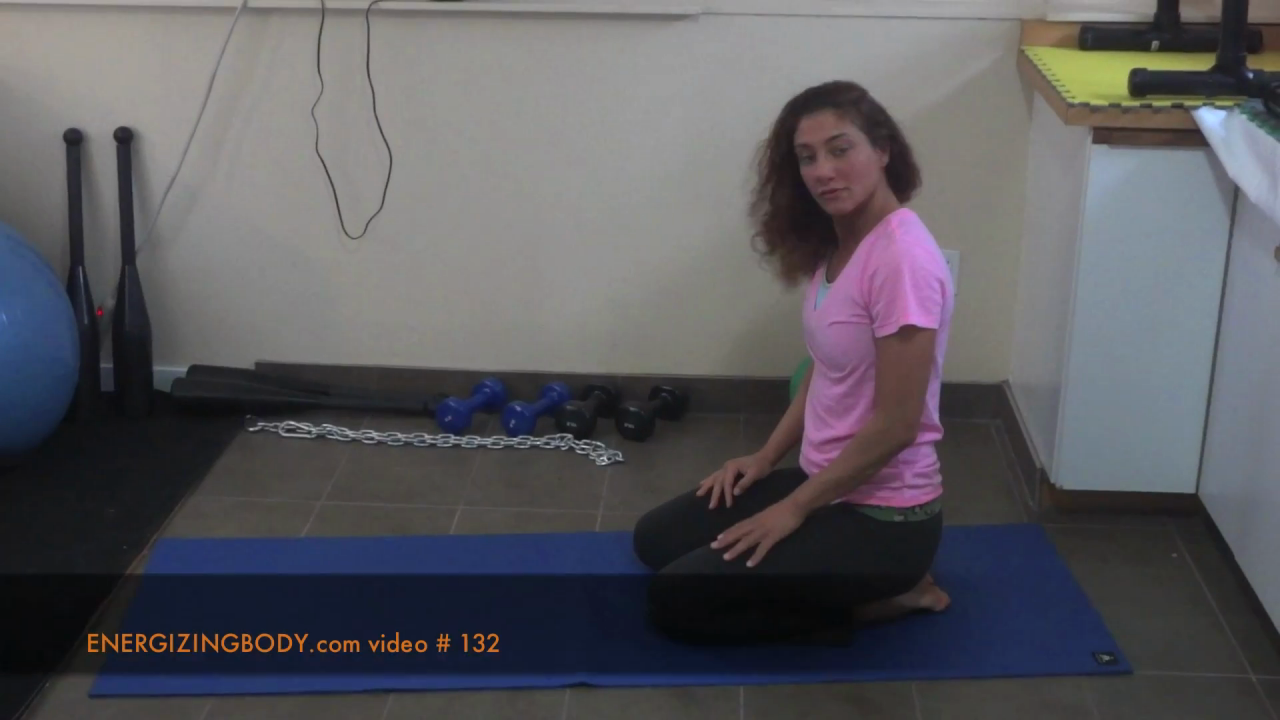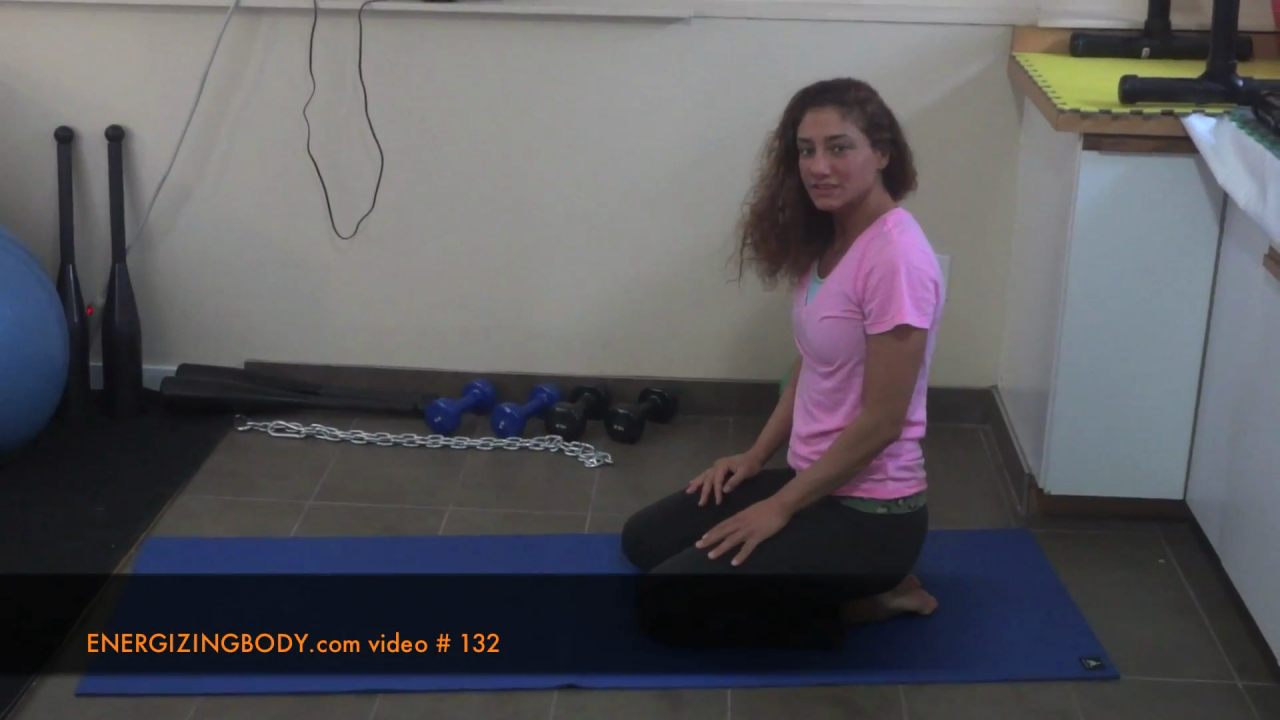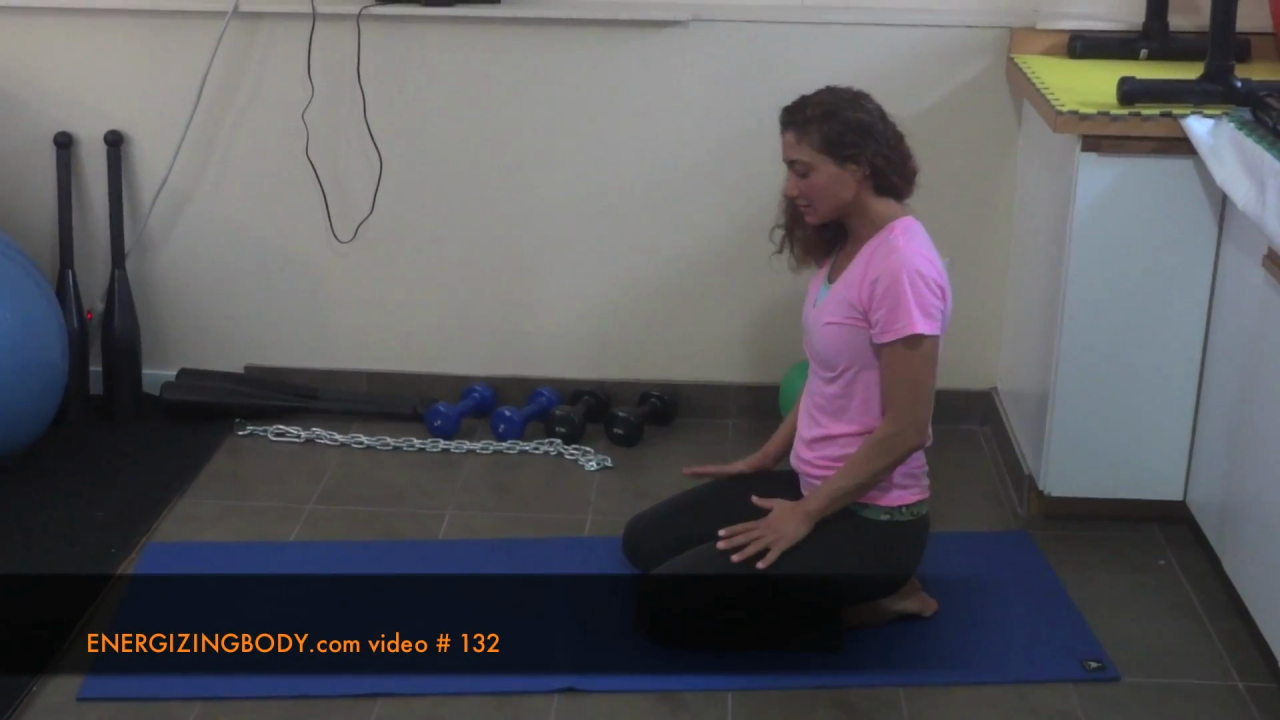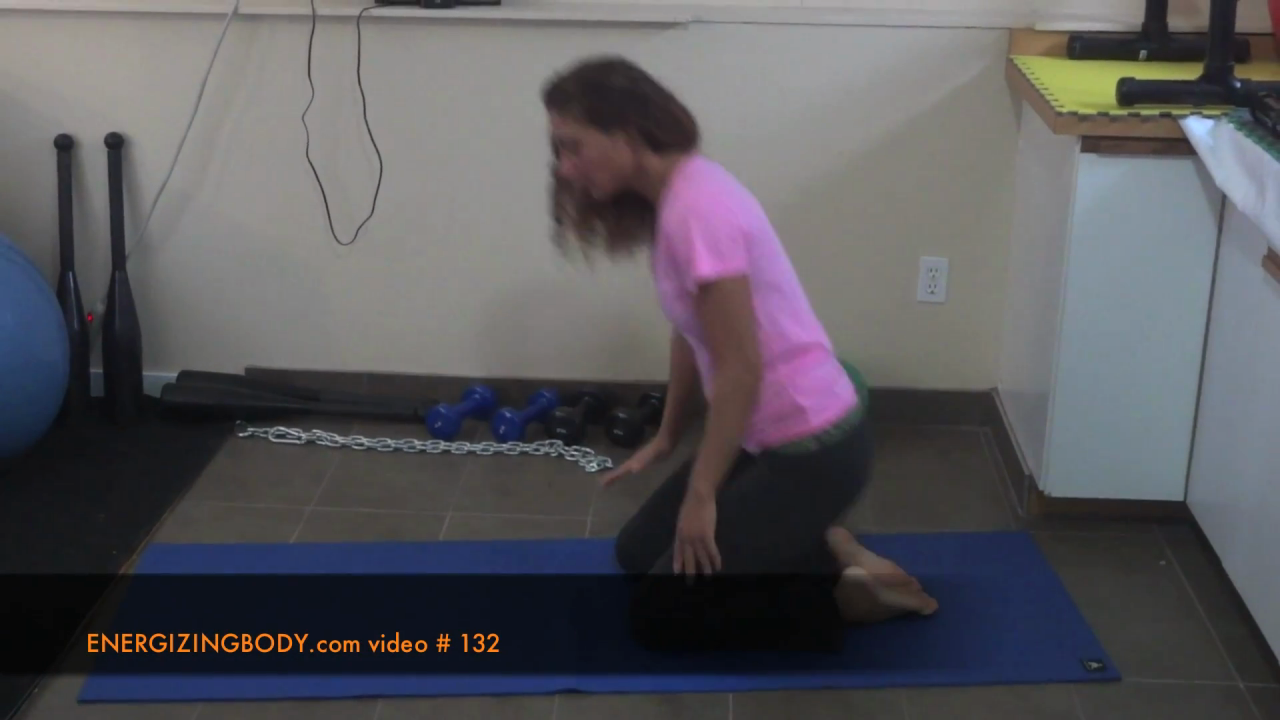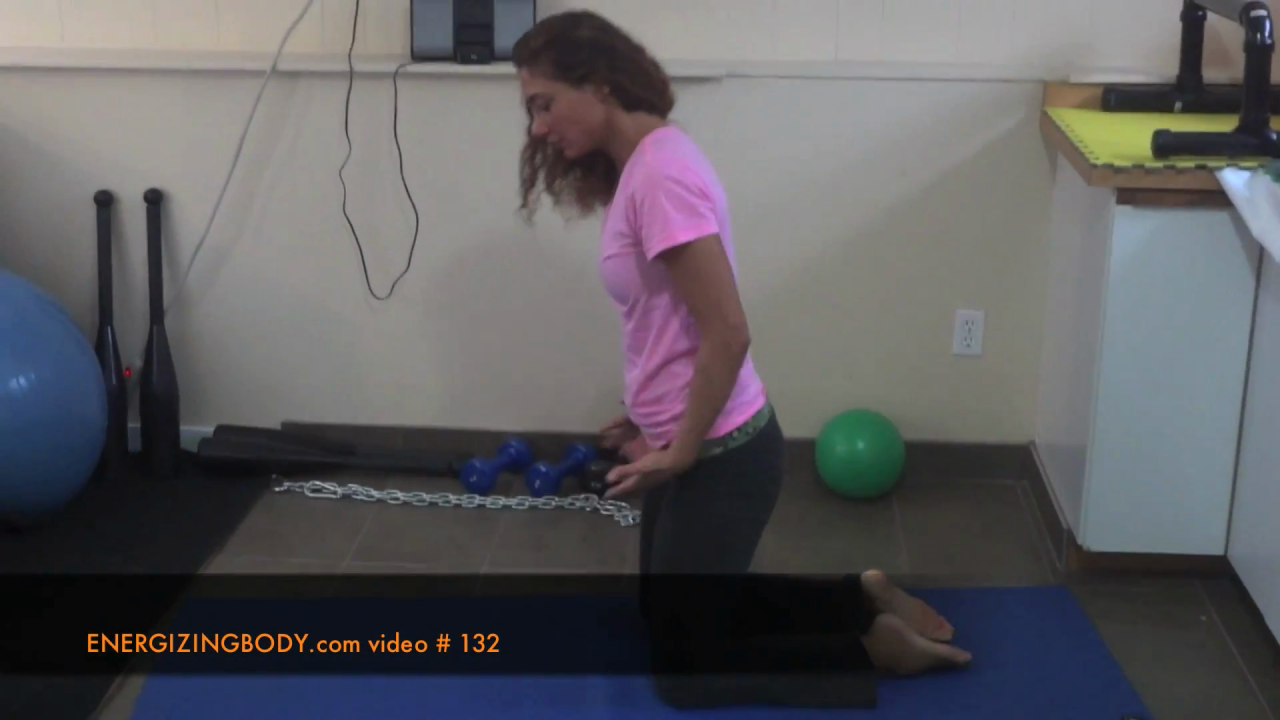
dt=0.7s
person 1, frame 1
left shoulder: (902, 260)
right shoulder: (837, 245)
left elbow: (897, 426)
left wrist: (796, 509)
right wrist: (766, 458)
left hip: (883, 516)
right hip: (830, 483)
left knee: (675, 604)
right knee: (656, 539)
left ankle: (884, 596)
right ankle: (857, 586)
person 1, frame 2
left shoulder: (896, 259)
right shoulder: (829, 241)
left elbow: (881, 421)
left wrist: (781, 507)
right wrist: (755, 457)
left hip: (870, 511)
right hip: (818, 479)
left knee: (667, 605)
right knee: (643, 540)
left ankle: (869, 596)
right ankle: (852, 580)
person 1, frame 3
left shoulder: (900, 267)
right shoulder: (846, 245)
left elbow: (906, 431)
left wrist: (806, 516)
right wrist: (767, 457)
left hip: (871, 517)
right hip: (817, 482)
left knee: (667, 606)
right knee: (645, 541)
left ankle: (864, 597)
right ankle: (846, 582)
person 1, frame 4
left shoulder: (695, 211)
right shoulder: (677, 195)
left elbow: (740, 373)
left wrist: (700, 497)
right wrist: (665, 439)
left hip: (814, 451)
right hip: (769, 441)
right knee: (635, 553)
left ankle: (842, 596)
right ankle: (825, 552)
person 1, frame 5
left shoulder: (661, 174)
right shoulder: (648, 161)
left elbow: (726, 337)
left wrist: (675, 449)
right wrist: (655, 415)
left hip: (718, 452)
right hip: (695, 439)
left knee: (686, 673)
right knee: (671, 613)
left ankle: (875, 646)
right ankle: (861, 598)
